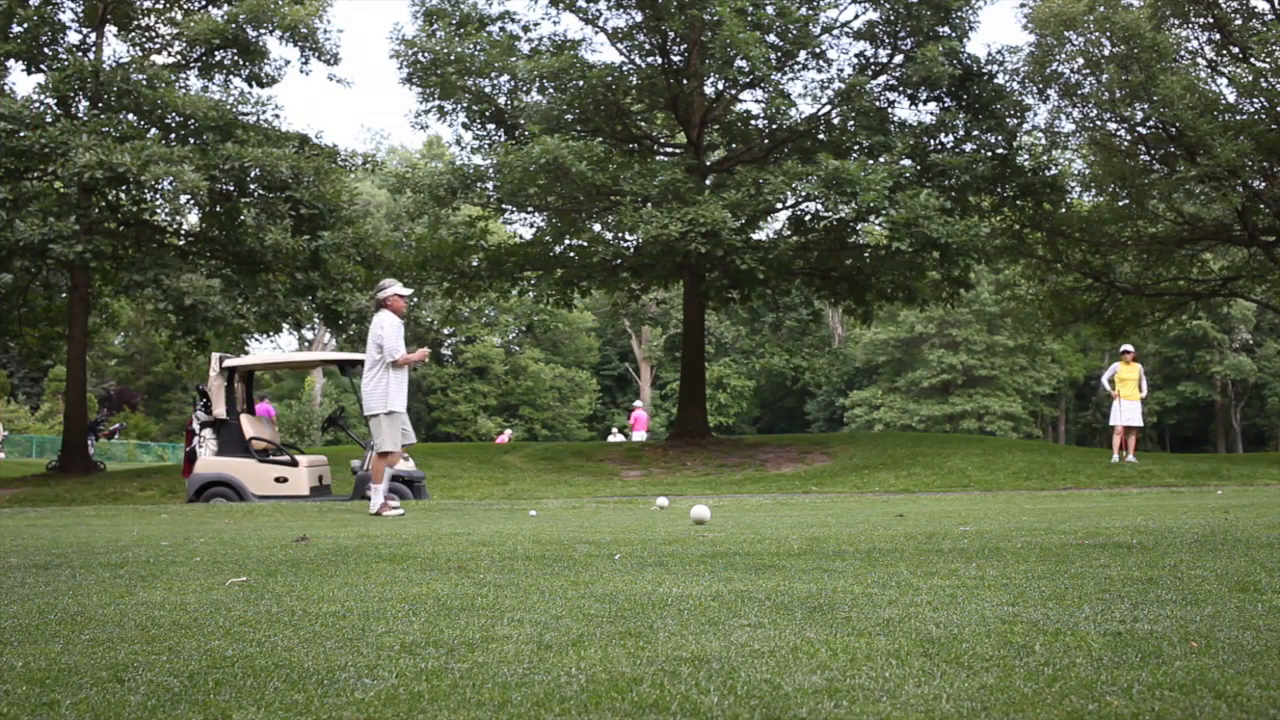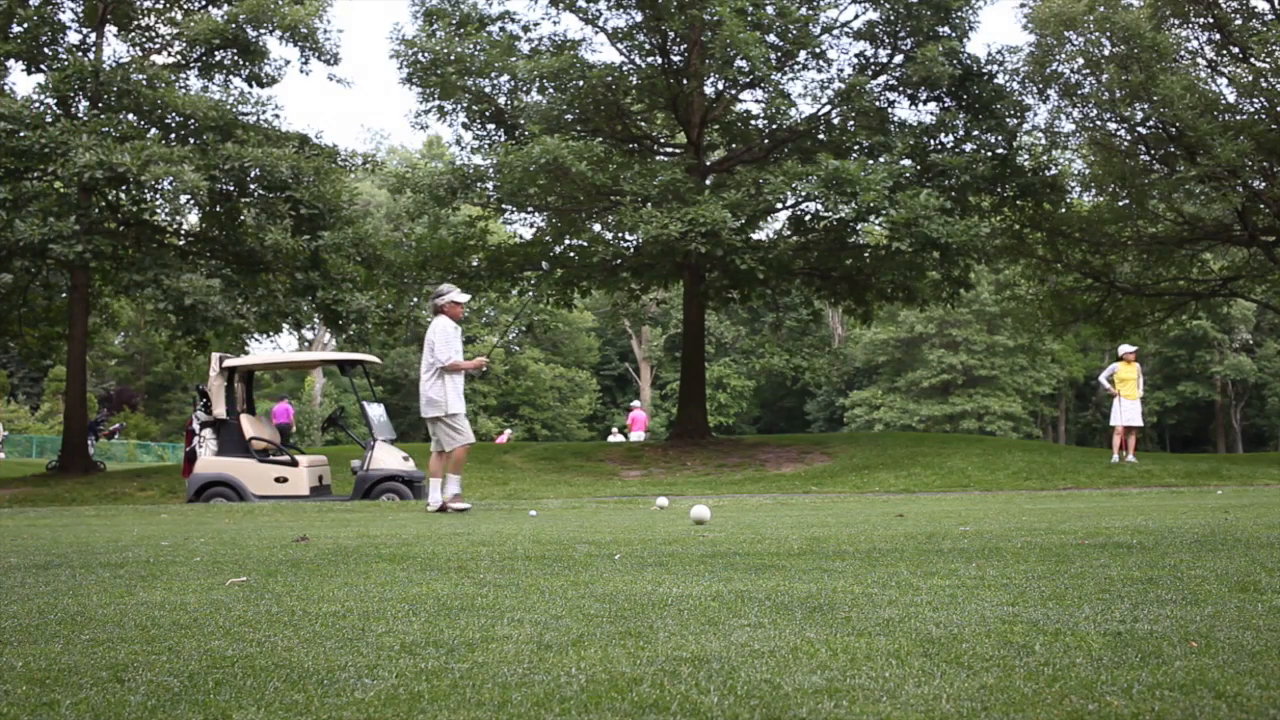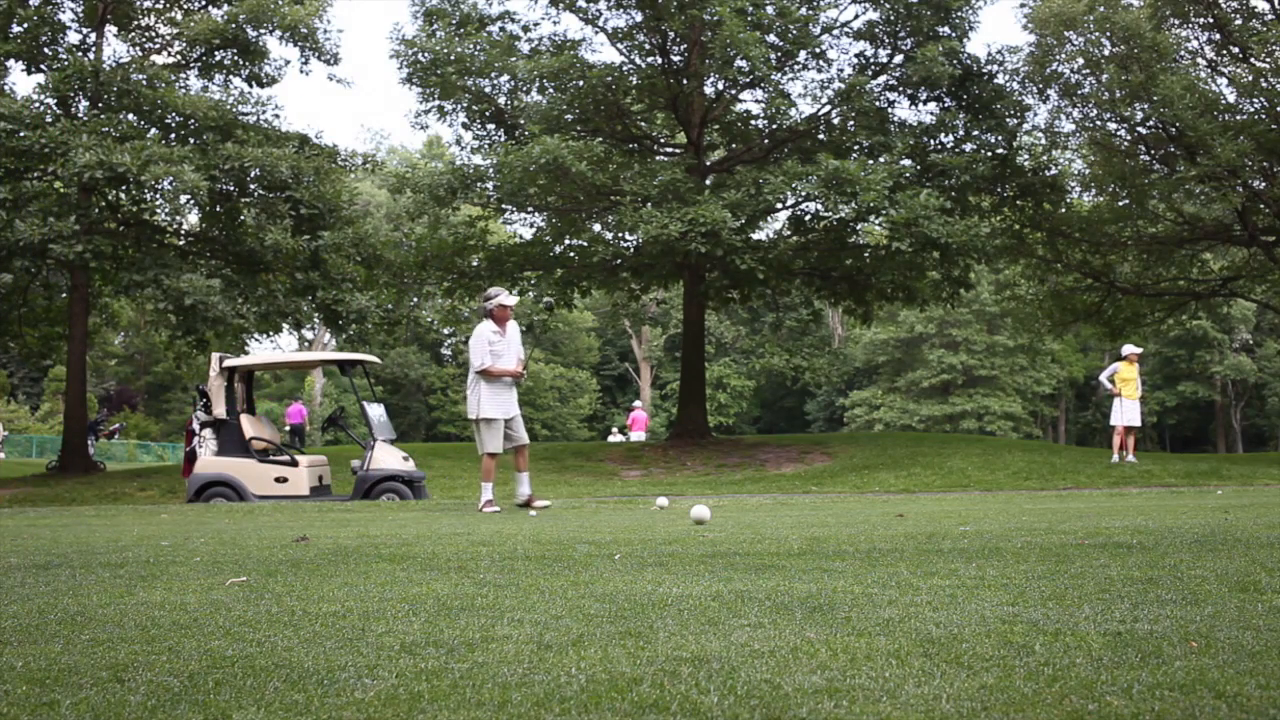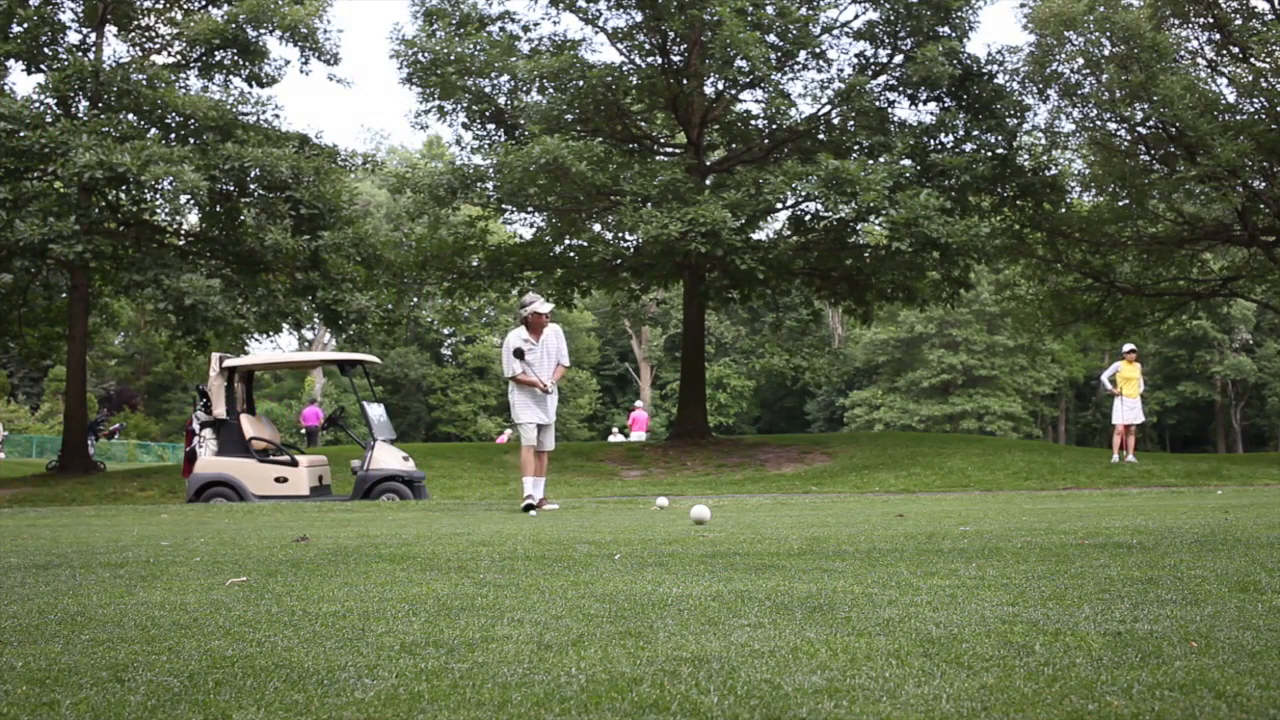
dt=0.7s
person 1, frame 1
left shoulder: (384, 320)
right shoulder: (388, 321)
right elbow: (397, 359)
left wrist: (412, 358)
right wrist: (416, 356)
left hip: (389, 396)
right hip: (385, 397)
left knee: (401, 443)
right knee: (385, 448)
left ankle: (378, 491)
right ankle: (376, 502)
person 1, frame 2
left shoulder: (450, 326)
right shoulder: (442, 327)
right elbow: (447, 363)
left wrist: (471, 365)
right wrist: (471, 364)
left hip: (444, 397)
right hip: (443, 397)
left knee: (441, 448)
right knee: (463, 441)
left ankle: (435, 499)
right ankle: (451, 492)
person 1, frame 3
left shoulder: (513, 326)
right shoulder: (482, 332)
left elbow: (519, 356)
right elbow: (482, 367)
left wrist: (518, 369)
right wrist: (509, 373)
left hip: (508, 398)
right hip: (488, 401)
left knee: (521, 444)
right knee: (491, 450)
left ankle: (524, 494)
right ankle: (486, 498)
person 1, frame 4
left shoulder: (555, 331)
right shoulder: (514, 339)
left elbow: (563, 362)
right elbow: (513, 374)
left wrist: (551, 382)
right wrist: (537, 383)
left hip: (548, 401)
right hip: (525, 400)
left knee: (544, 449)
right knee: (529, 444)
left ankle: (539, 496)
right ankle: (528, 494)
